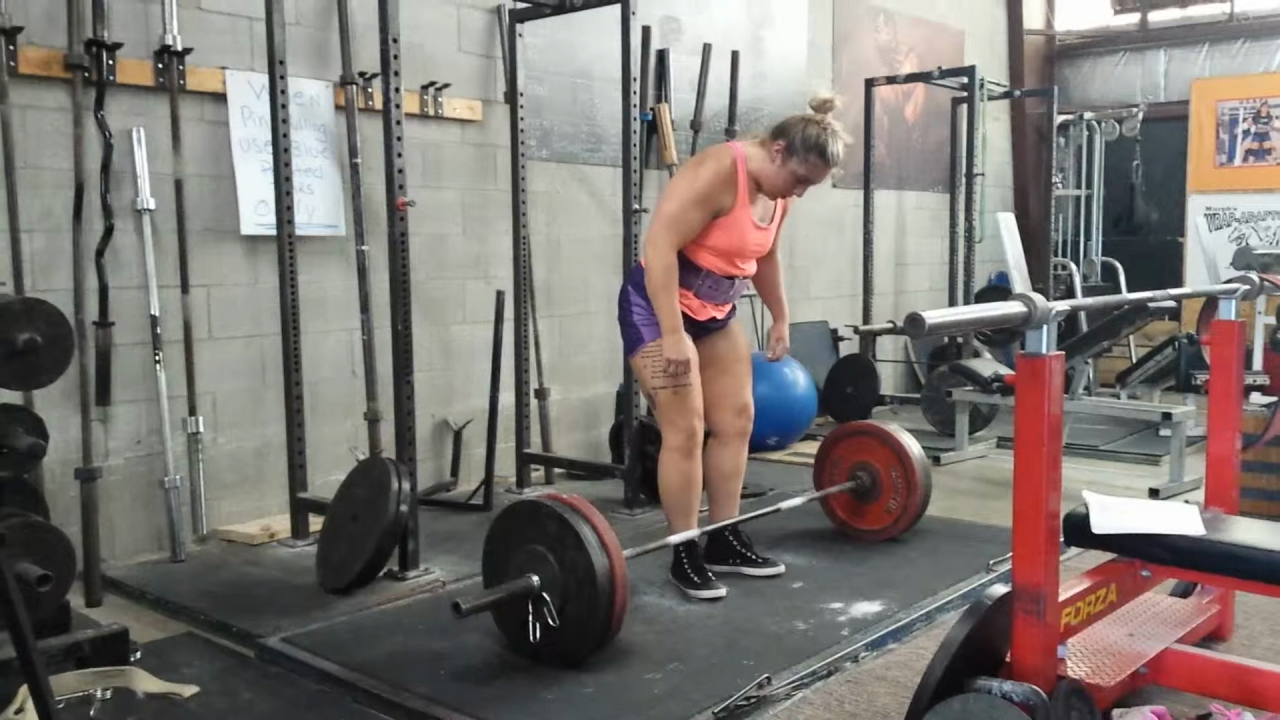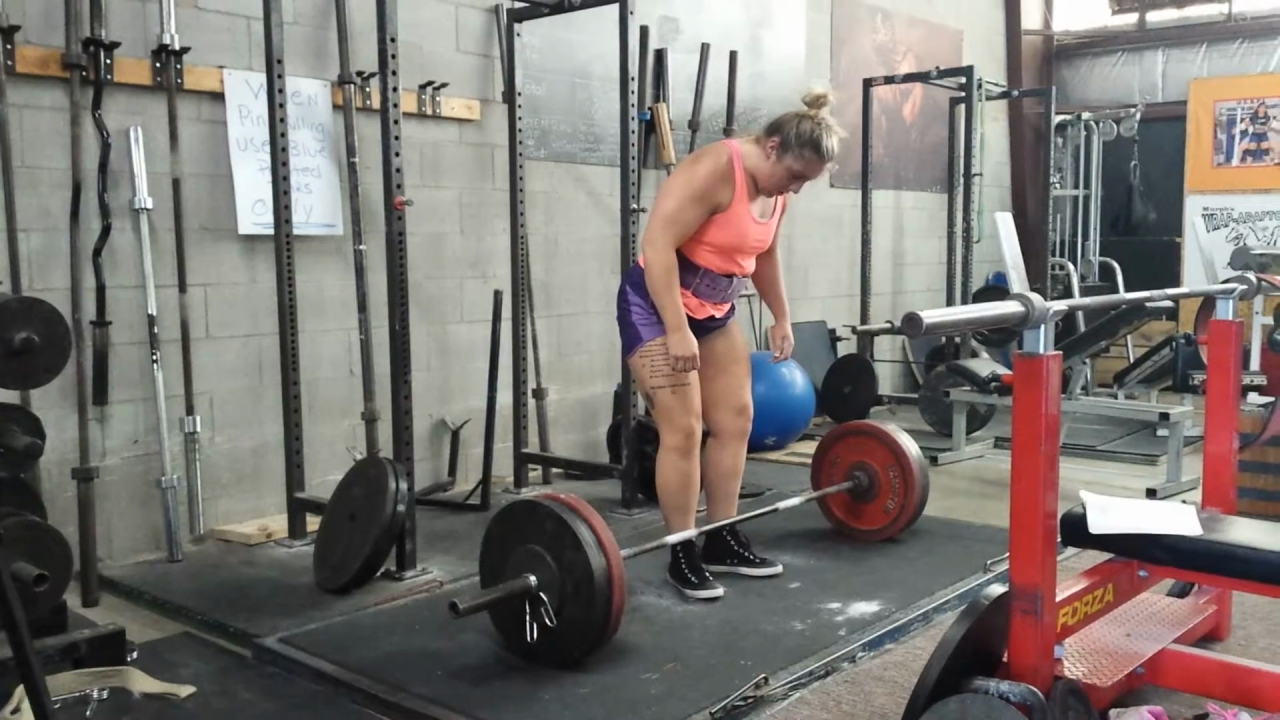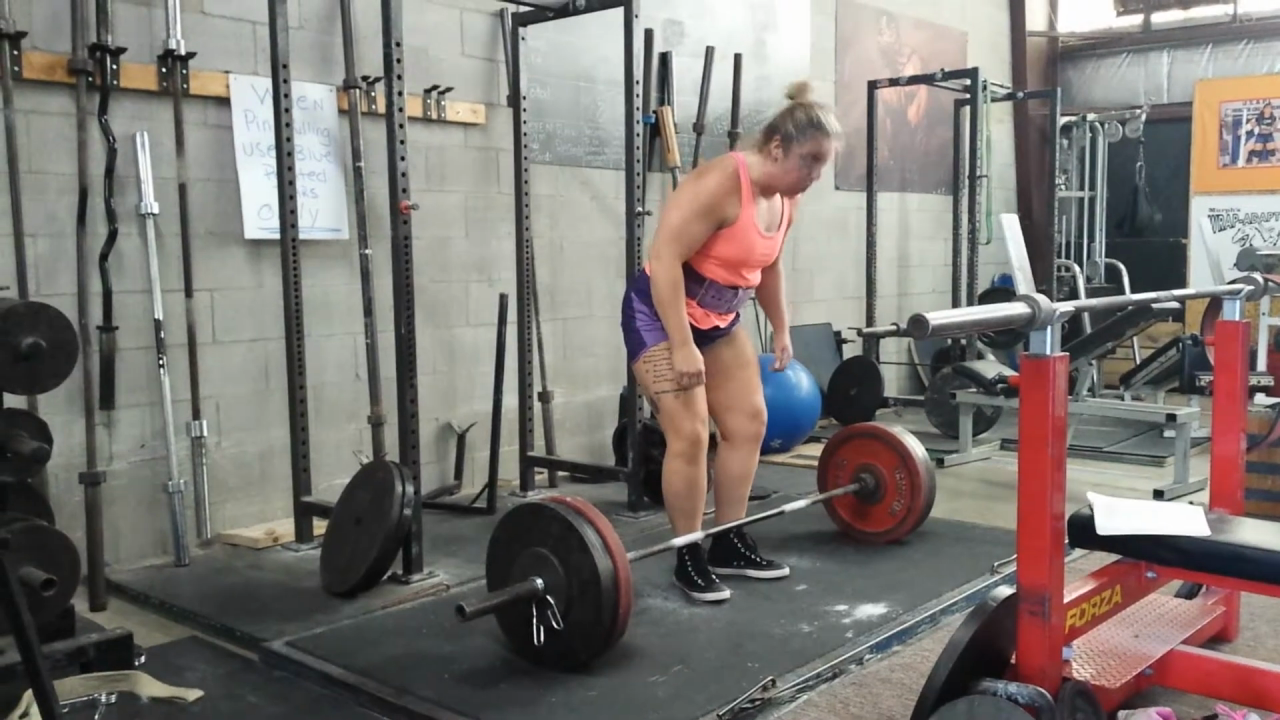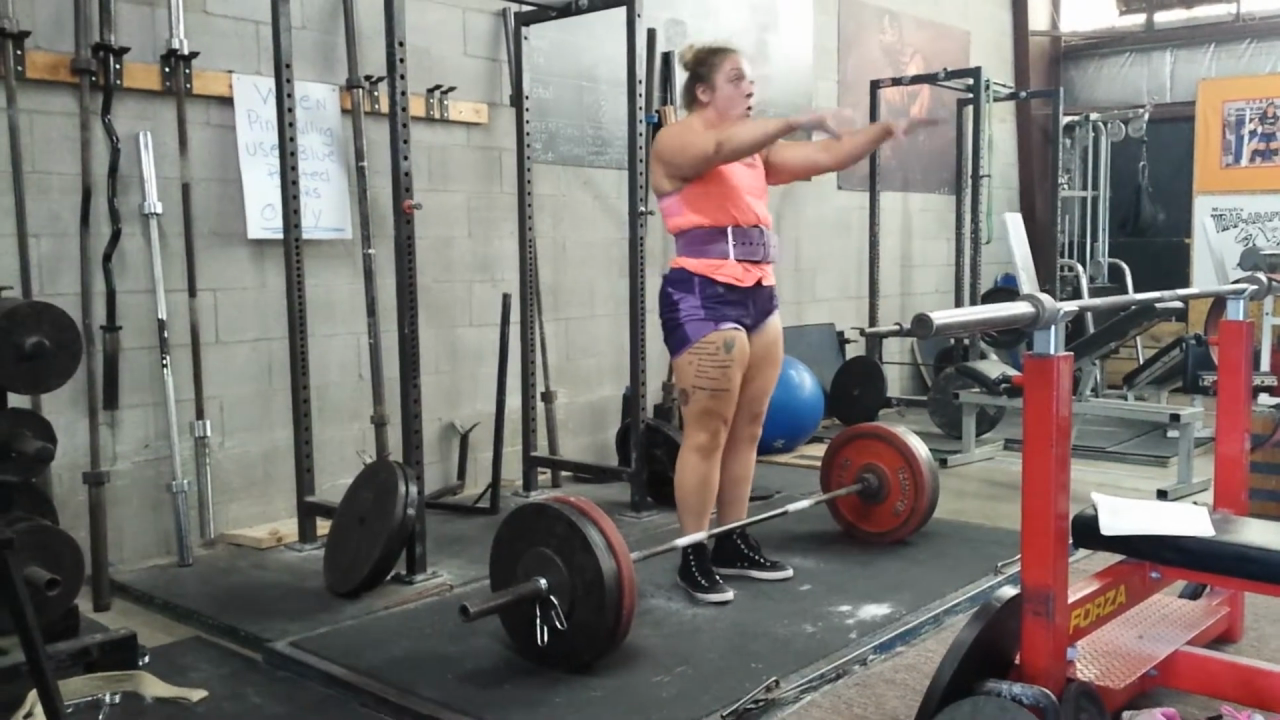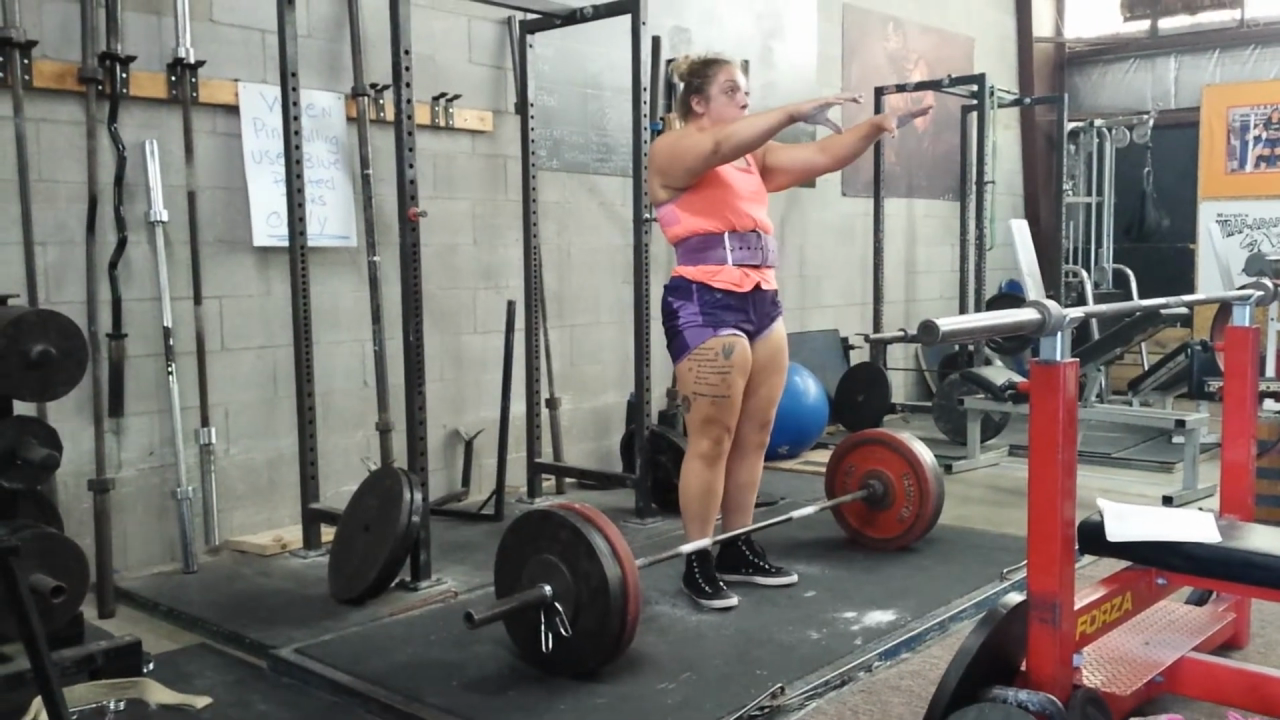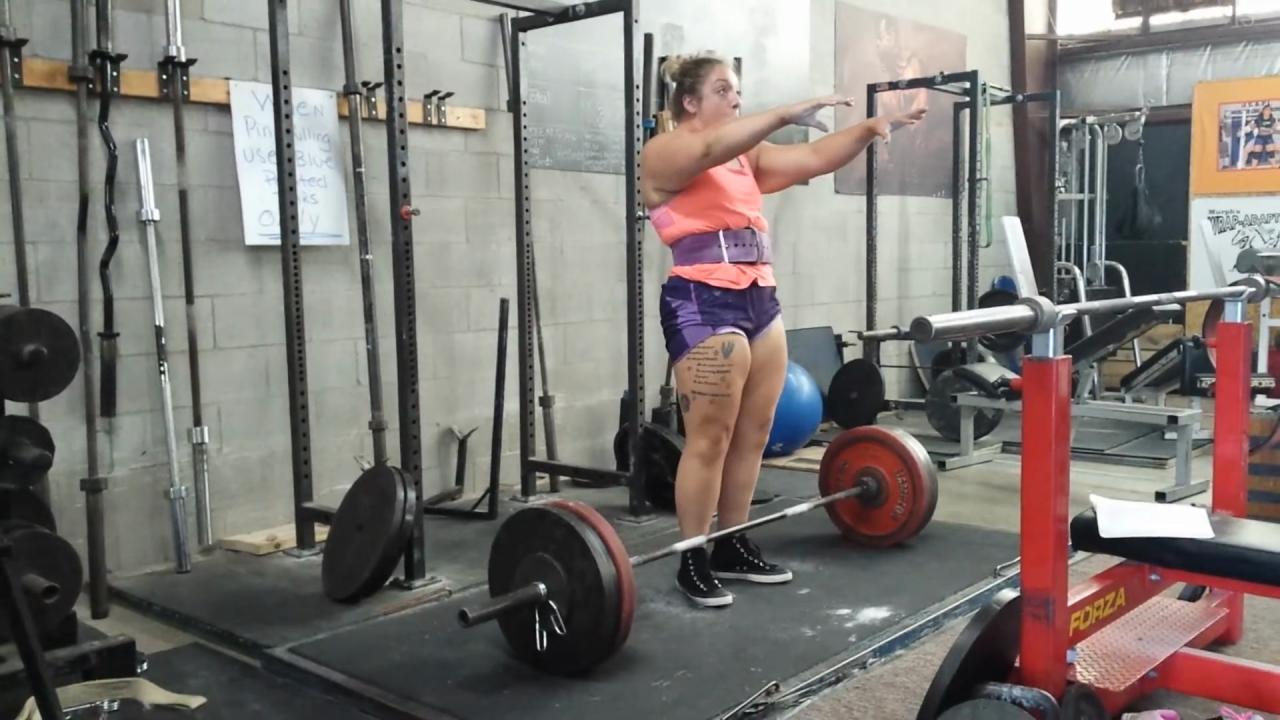
dt=0.5s
person 1, frame 1
left shoulder: (777, 191)
right shoulder: (716, 173)
right elbow: (659, 246)
left wrist: (780, 318)
right wrist: (673, 334)
left hip: (715, 313)
right hip: (657, 307)
left knee: (736, 420)
right knee: (685, 430)
left ankle: (725, 539)
right ankle: (684, 555)
person 1, frame 2
left shoulder: (775, 186)
right shoulder: (712, 170)
right elbow: (658, 244)
left wrist: (782, 317)
right wrist: (677, 329)
left hip: (715, 311)
right hip: (656, 306)
left knee: (735, 420)
right knee: (683, 430)
left ankle: (722, 539)
right ankle: (682, 554)
person 1, frame 3
left shoulder: (782, 198)
right shoulder: (720, 185)
left elbow: (767, 268)
right elbow: (666, 259)
left wrist: (780, 330)
right wrist: (682, 346)
left hip: (721, 320)
right hip: (659, 313)
left knee: (748, 425)
right knee: (689, 434)
left ankle: (729, 542)
right ankle: (688, 558)
person 1, frame 4
left shoulder: (755, 143)
right shoulder: (677, 141)
left elbow: (821, 157)
right elbow: (724, 145)
left wrist: (883, 130)
right wrist: (800, 121)
left hip: (758, 296)
right hip: (703, 297)
left knee: (747, 428)
right knee: (707, 432)
left ankle: (732, 543)
right ankle: (693, 557)
person 1, frame 5
left shoulder: (752, 156)
right shoulder: (671, 150)
left elbow: (821, 156)
right elbow: (722, 145)
left wrist: (874, 127)
right wrist: (795, 111)
left hip: (762, 301)
right hip: (705, 304)
left knee: (754, 435)
right knee: (711, 439)
left ankle: (739, 549)
right ankle: (697, 563)
person 1, frame 6
left shoulder: (745, 156)
right shoulder: (664, 152)
left elbow: (813, 160)
right elbow: (711, 149)
left wrist: (869, 130)
right wrist: (786, 114)
left hip: (760, 300)
right hip: (703, 303)
left knee: (753, 435)
right knee: (709, 439)
left ankle: (732, 547)
right ankle: (692, 561)
